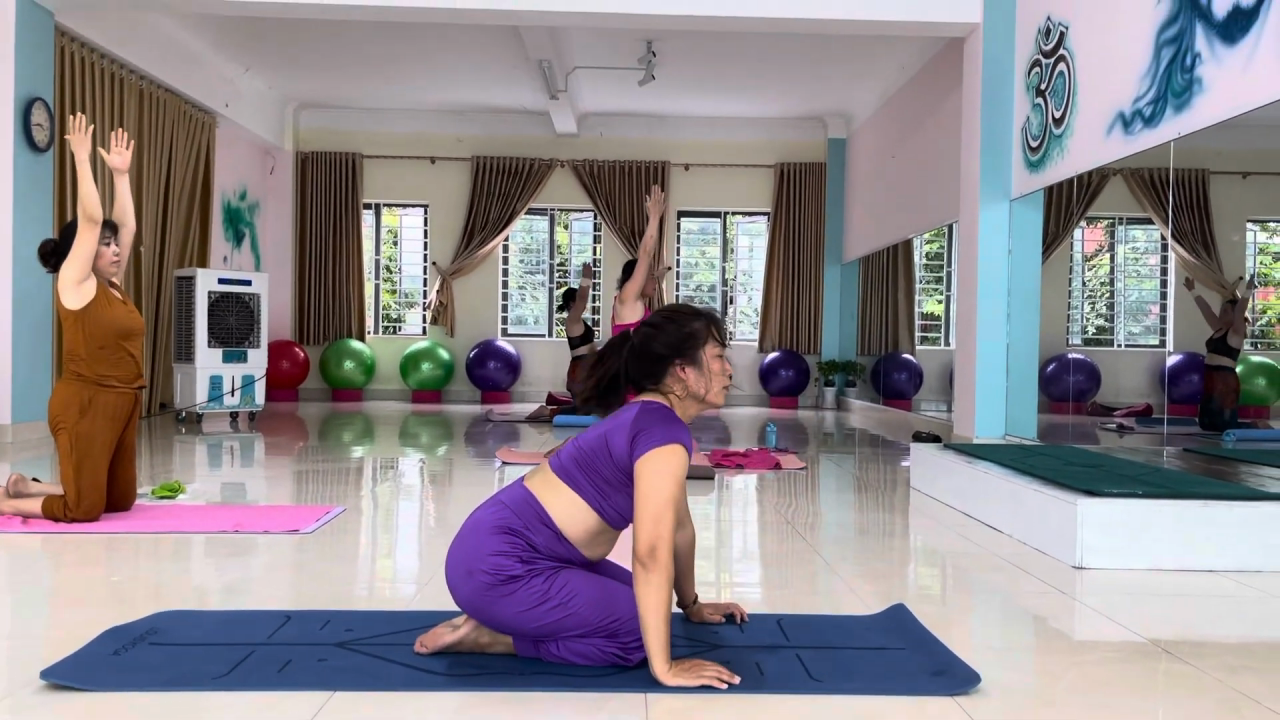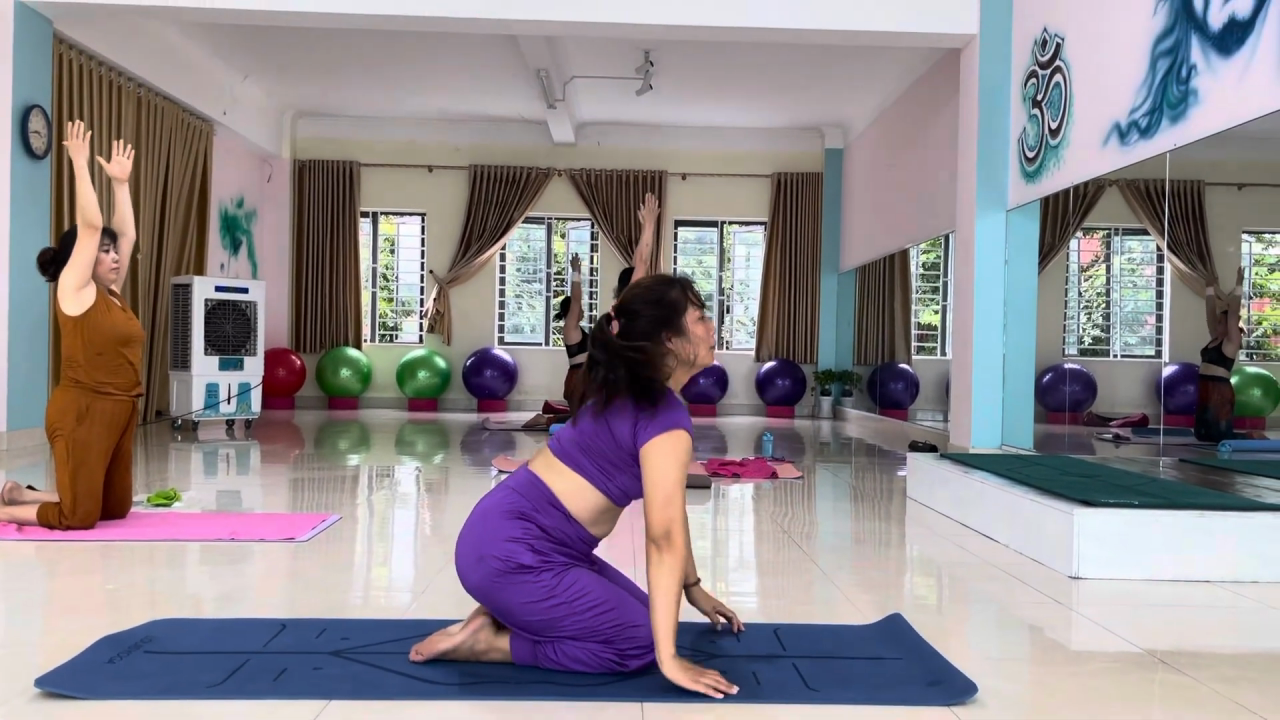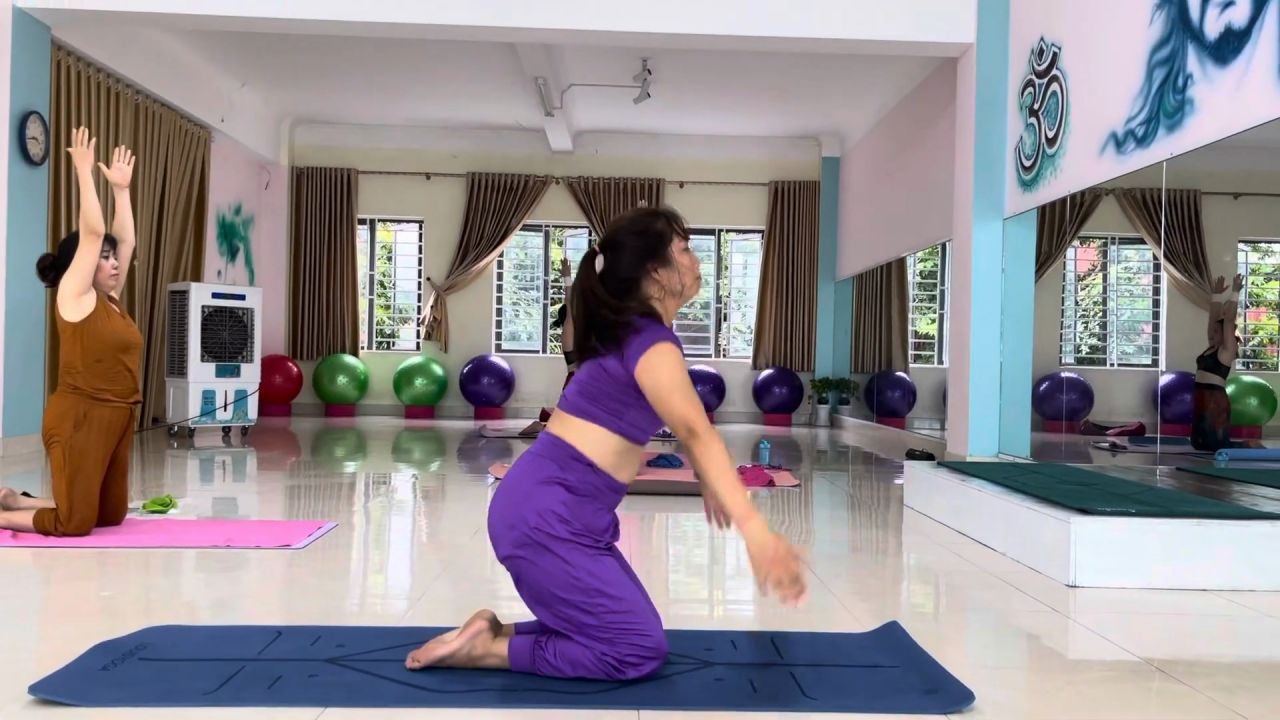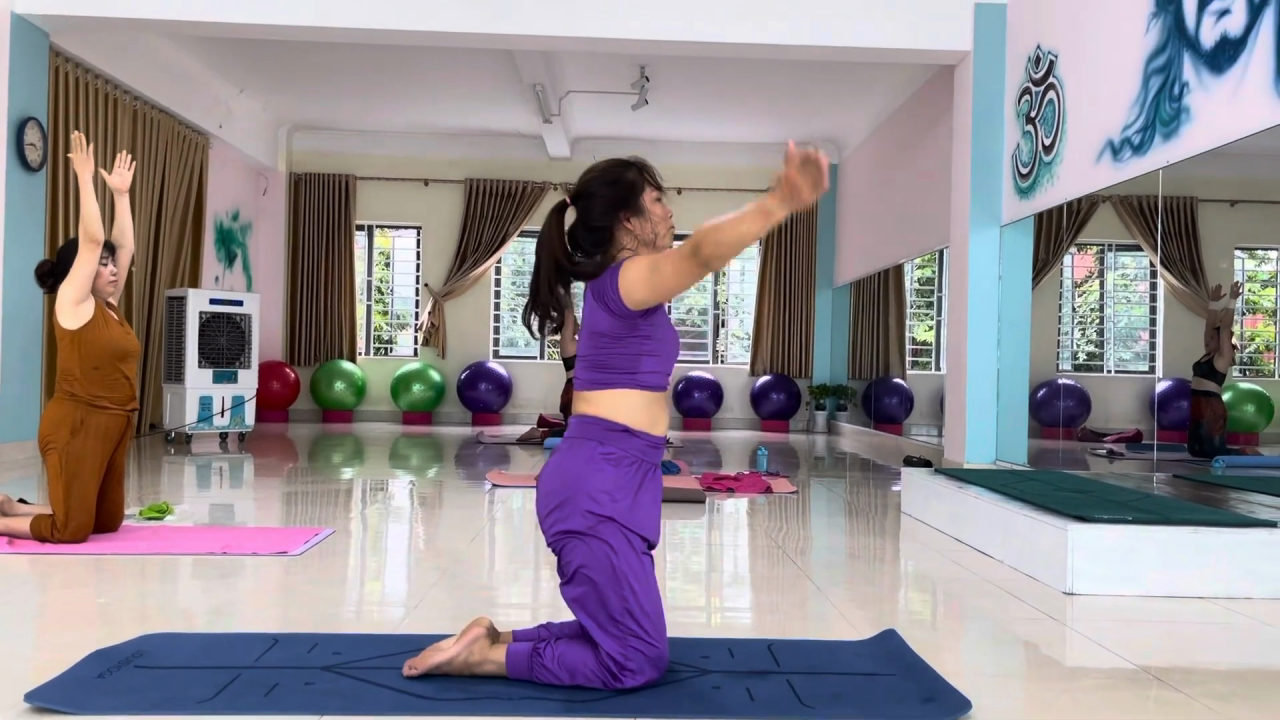
dt=0.3s
person 1, frame 1
left shoulder: (647, 418)
right shoulder: (664, 433)
left elbow: (679, 527)
right elbow: (651, 554)
left wrist: (690, 603)
right wrist: (664, 667)
left hip: (509, 547)
right hip: (499, 567)
left knee: (641, 605)
right knee: (635, 633)
left ankle: (498, 620)
right ankle: (490, 637)
person 1, frame 2
left shoulder: (636, 399)
right shoulder: (665, 416)
left elbow: (671, 515)
right elbow: (664, 537)
left wrist: (694, 589)
right wrist: (670, 659)
left hip: (518, 540)
right hip: (510, 554)
left knee: (638, 614)
right knee: (637, 641)
left ankle: (504, 617)
right ankle: (490, 642)
person 1, frame 3
left shoulder: (628, 331)
right shoulder: (650, 340)
left elbow: (678, 421)
right elbow: (698, 436)
left wrist: (714, 489)
right wrist: (756, 533)
left hip: (554, 510)
right hip: (545, 515)
left knee: (621, 638)
right knee: (640, 653)
left ankle: (493, 636)
right ankle: (487, 650)
person 1, frame 4
left shoulder: (618, 281)
right shoulder: (623, 279)
left elbow: (691, 259)
right elbow: (699, 253)
right wrist: (779, 202)
left hip: (604, 483)
right hip: (601, 487)
left knee: (621, 640)
right knee: (637, 662)
left ankle: (494, 640)
right ankle: (483, 656)
person 2, frame 1
left shoulder: (111, 285)
right shoulder: (75, 284)
left elbow: (127, 225)
right elbow: (89, 219)
left wrist: (121, 172)
right wrist: (82, 157)
left hip: (120, 404)
right hip: (84, 405)
left knee: (120, 500)
right knee: (84, 508)
person 2, frame 2
left shoulder: (110, 293)
right shoulder: (75, 291)
left elbow: (127, 234)
right elbow: (89, 226)
left wrist: (121, 182)
right wrist: (80, 163)
left hip: (117, 412)
right hip: (81, 412)
left knee: (115, 508)
right knee: (79, 516)
person 2, frame 3
left shoulder: (109, 299)
right shoulder: (75, 296)
left elbow: (126, 240)
right elbow: (92, 232)
left wrist: (121, 188)
right wrist: (84, 171)
left hip: (115, 419)
right hip: (78, 418)
left knee: (111, 515)
right knee: (75, 522)
person 2, frame 4
left shoulder: (107, 305)
right shoulder: (73, 304)
left elbow: (125, 246)
right elbow: (91, 240)
left wrist: (121, 193)
right wrist: (85, 177)
left hip: (112, 426)
right hip: (75, 425)
left knee: (107, 522)
right knee: (72, 529)
